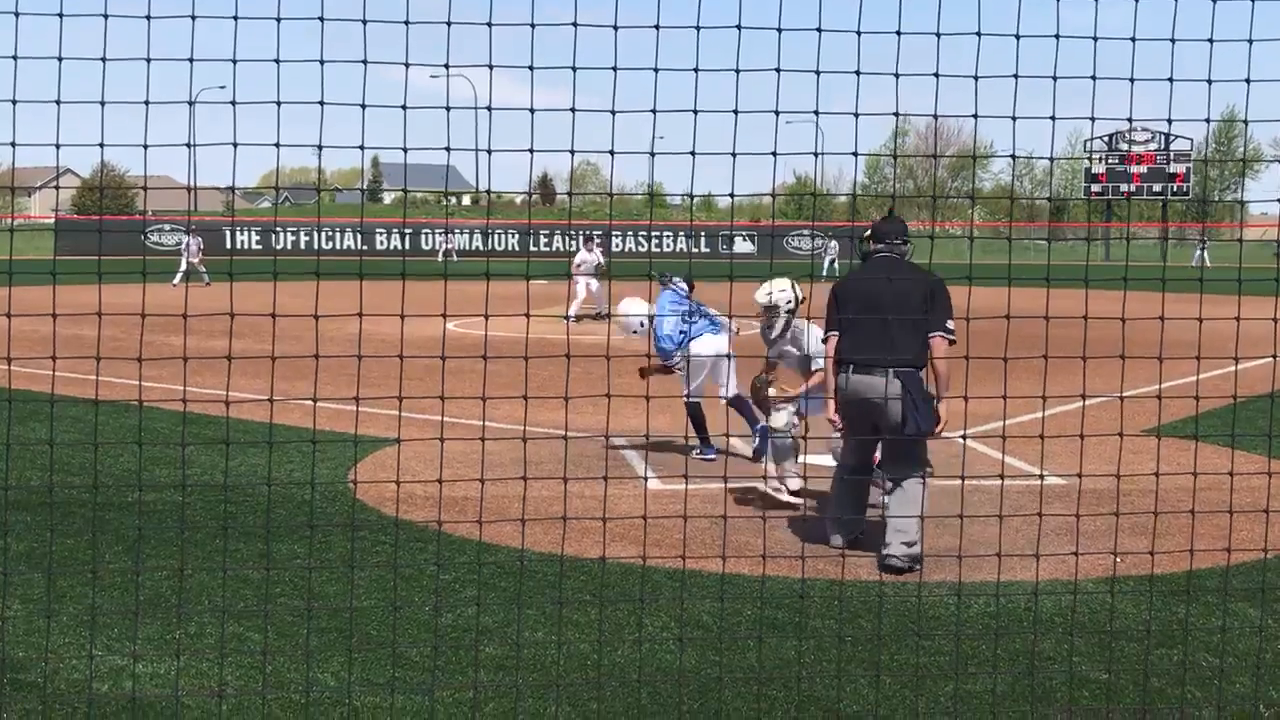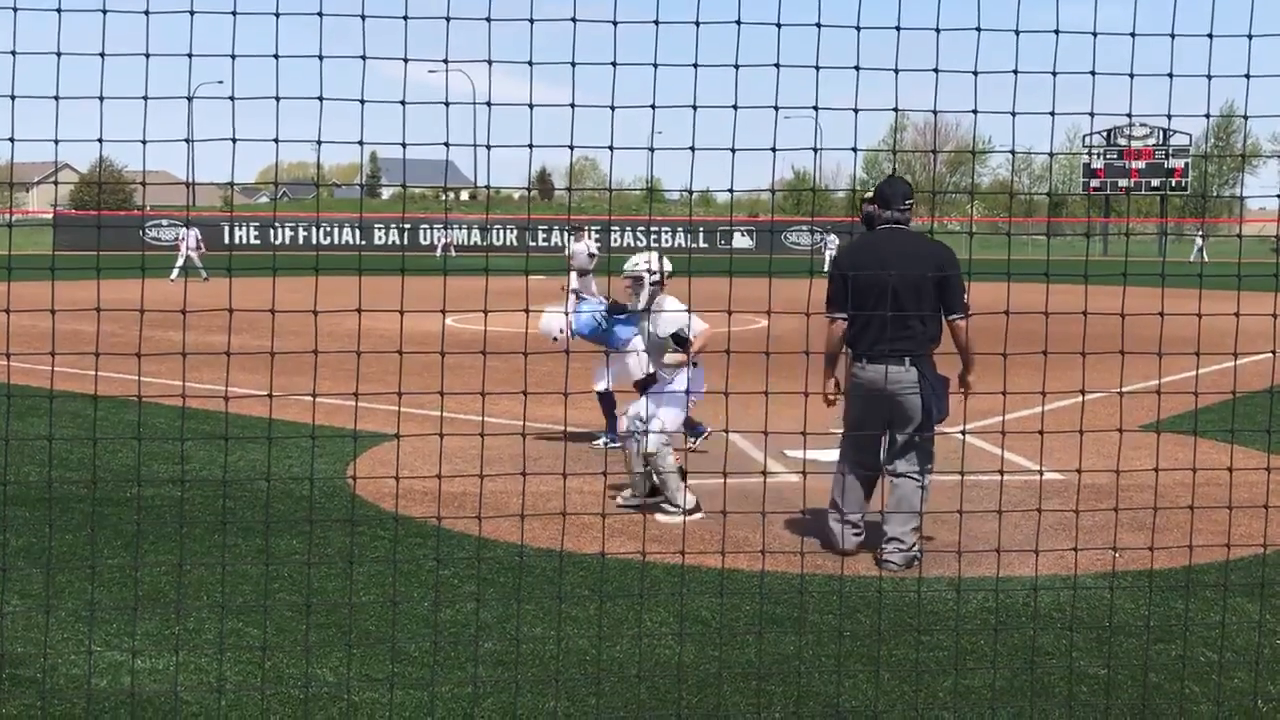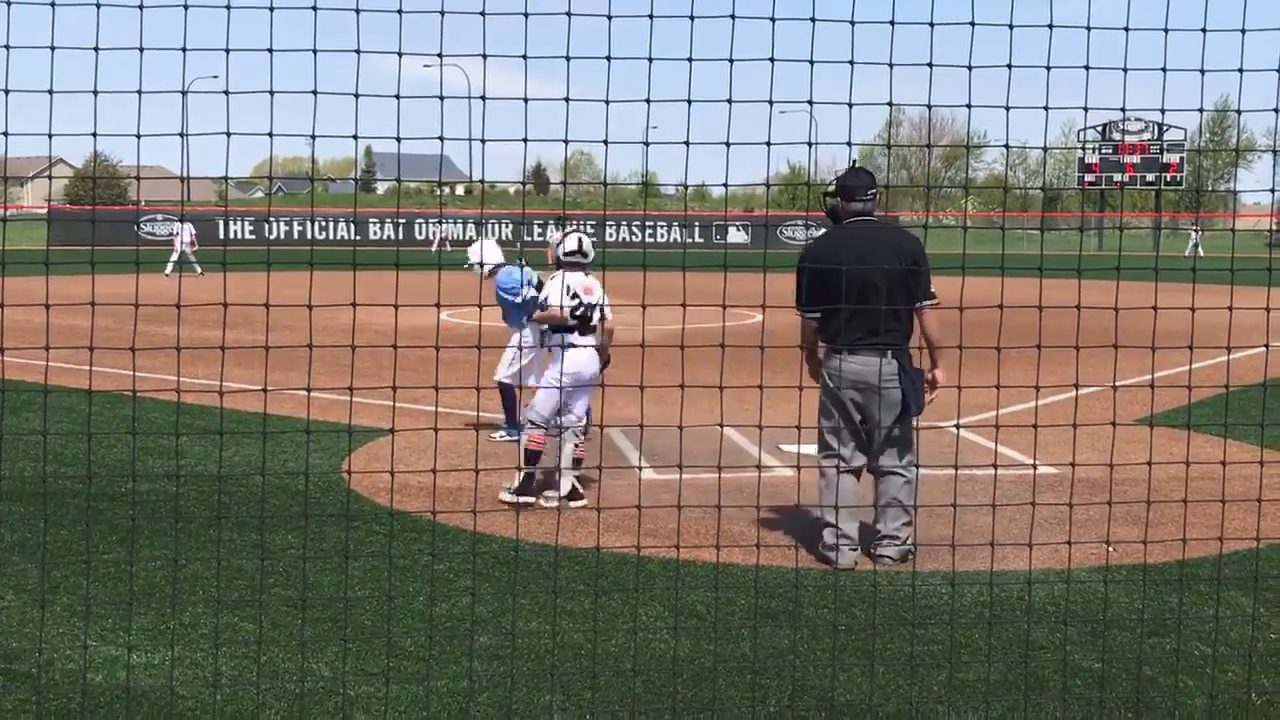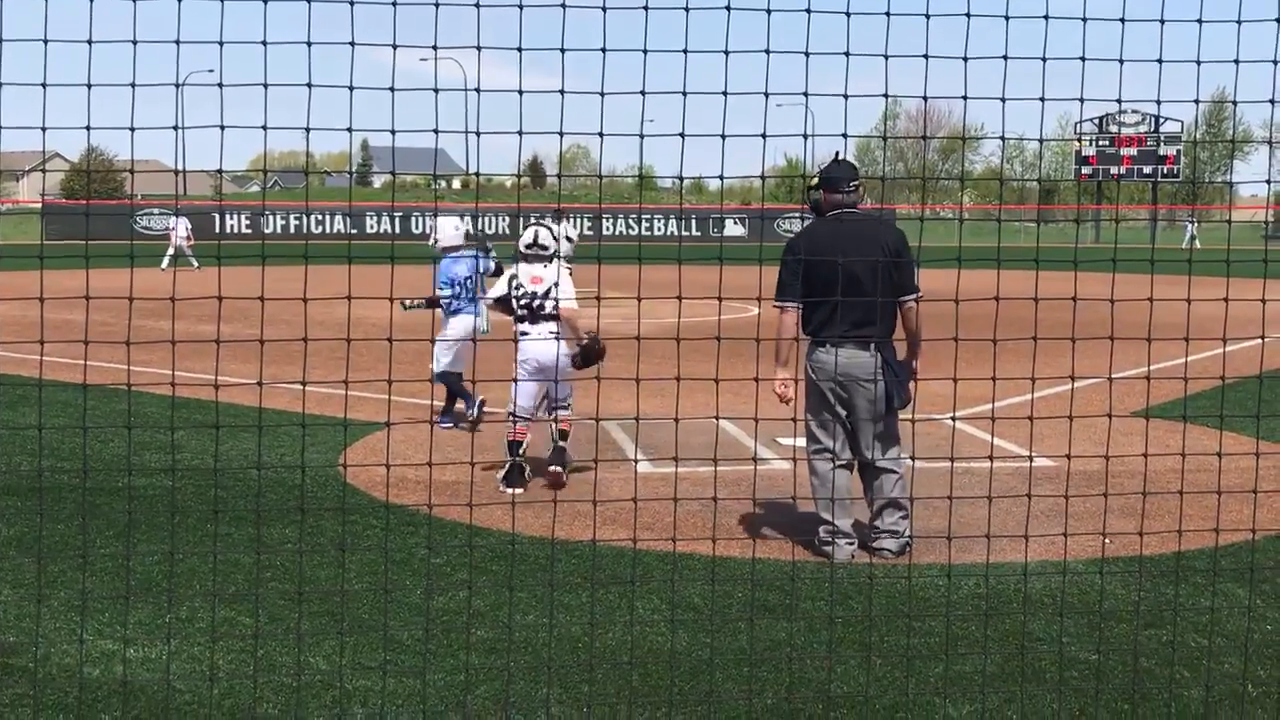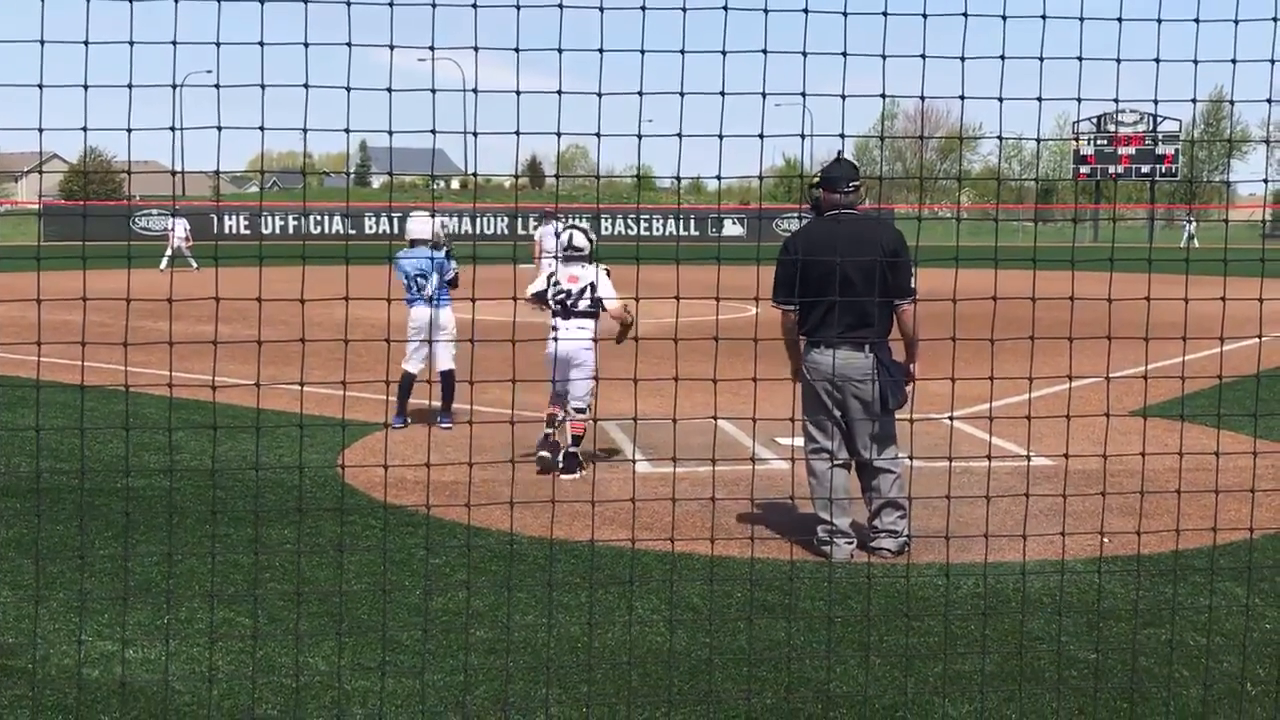
dt=0.5s
person 1, frame 1
left shoulder: (847, 282)
right shoulder: (929, 282)
left elbow: (832, 343)
right elbow: (938, 344)
left wrist: (832, 397)
right wrist: (942, 399)
left hip: (851, 380)
right hip: (900, 383)
left knee: (854, 458)
right knee: (908, 469)
left ankle: (842, 530)
right ankle: (900, 548)
person 1, frame 2
left shoulder: (850, 254)
right shoulder: (938, 254)
left elbow: (837, 323)
right elbow: (958, 321)
left wrist: (830, 373)
right wrist: (968, 367)
left hip: (864, 370)
right hip: (914, 372)
left knee: (855, 454)
right knee: (910, 463)
left ankle: (844, 532)
right ankle: (898, 548)
person 1, frame 3
left shoulder: (818, 250)
right shoulder: (906, 243)
left elbow: (810, 321)
right elbow: (925, 310)
left wrist: (812, 362)
right wrist: (936, 363)
left hip: (840, 365)
right hip: (891, 365)
left knee: (838, 459)
right knee: (894, 458)
left ankle: (839, 546)
right ankle: (892, 542)
person 1, frame 4
left shoulder: (803, 241)
right shoulder: (890, 235)
left elbow: (789, 311)
right elbow: (909, 304)
left wrist: (783, 368)
right wrist: (914, 353)
left hip: (824, 357)
right hip: (875, 357)
left knee: (828, 453)
right knee: (882, 451)
left ankle: (836, 539)
right ankle: (891, 535)
person 1, frame 5
left shoulder: (799, 242)
right shoulder: (887, 236)
left elbow: (789, 314)
right elbow: (904, 307)
left wrist: (796, 360)
right wrist: (911, 358)
left hip: (819, 359)
right hip: (870, 358)
left knee: (825, 453)
right knee: (880, 451)
left ankle: (836, 539)
right ankle: (889, 534)
person 2, frame 1
left shoulder: (807, 333)
right shoulder: (770, 331)
left elbow: (823, 373)
right elbow: (772, 360)
left wrist: (797, 392)
right wrist: (763, 379)
right hip: (808, 389)
left knee: (841, 447)
right knee: (779, 421)
right ankle: (791, 483)
person 2, frame 2
left shoulder: (668, 310)
right shoulder: (644, 310)
left elbow: (704, 332)
left wrist: (687, 357)
left hip: (682, 383)
right hip: (665, 382)
left knee: (655, 442)
right knee: (630, 424)
left ankle: (685, 504)
right ankle: (646, 488)
person 2, frame 3
left shoulder: (558, 279)
right shoulder: (594, 284)
left elbow: (557, 313)
right elbow: (608, 326)
left wrist: (538, 316)
right wrist: (603, 355)
left hip: (565, 360)
right hip: (590, 361)
left knee: (535, 420)
right knee: (572, 425)
left ankle: (526, 486)
right ankle: (568, 488)
person 2, frame 4
left shoulder: (515, 273)
right shoulder: (560, 273)
left elbow: (491, 300)
right elbow: (567, 312)
left wrist: (515, 311)
right wrist: (582, 337)
left hip: (527, 348)
right hip: (557, 347)
left knee: (520, 413)
right knee: (560, 404)
left ankle: (515, 472)
right ankle: (559, 455)
person 2, frame 5
left shoulder: (554, 271)
right shoulder: (597, 274)
left elbow: (530, 296)
right elbow: (615, 311)
left wrist: (551, 304)
right wrist: (628, 319)
left hip: (556, 341)
right hip: (583, 344)
left knee: (558, 396)
right knee: (580, 404)
left ankle: (548, 444)
right ankle: (570, 460)
person 3, frame 1
left shoulder: (661, 336)
right shoulder: (666, 296)
left elbow: (677, 367)
right elbow: (688, 286)
left wrist: (652, 370)
left hip: (699, 347)
right hip: (721, 339)
left knee: (691, 397)
right knee: (731, 394)
left ankle: (706, 447)
right ankle: (759, 428)
person 3, frame 2
left shoulder: (582, 325)
right shoulder: (582, 306)
left elbow: (616, 309)
left hip: (634, 344)
right hip: (624, 345)
right knee: (602, 384)
left ankle: (695, 429)
right ankle: (612, 434)
person 3, frame 3
left shoulder: (504, 280)
right shoulder: (518, 270)
left elbow: (532, 299)
right elbow: (540, 288)
left hip: (527, 331)
right hip: (530, 330)
left knee: (504, 378)
right knee: (535, 377)
left ankle: (512, 428)
person 3, frame 4
left shoulder: (444, 265)
right shoulder: (476, 255)
left elbow: (441, 302)
right elbow: (498, 271)
left wrist: (415, 304)
right wrist: (487, 252)
left hip: (457, 320)
right hip: (476, 317)
left knee: (440, 370)
right knee: (456, 367)
left ankle: (471, 401)
right ankle: (447, 415)
person 3, frame 5
left shoulder: (400, 258)
right shoulder: (439, 256)
right elbow: (454, 283)
right wrist: (449, 259)
left hip: (417, 313)
right hip: (443, 313)
left knee: (411, 365)
right knee: (446, 365)
left ankle: (400, 415)
right ankle: (445, 415)
